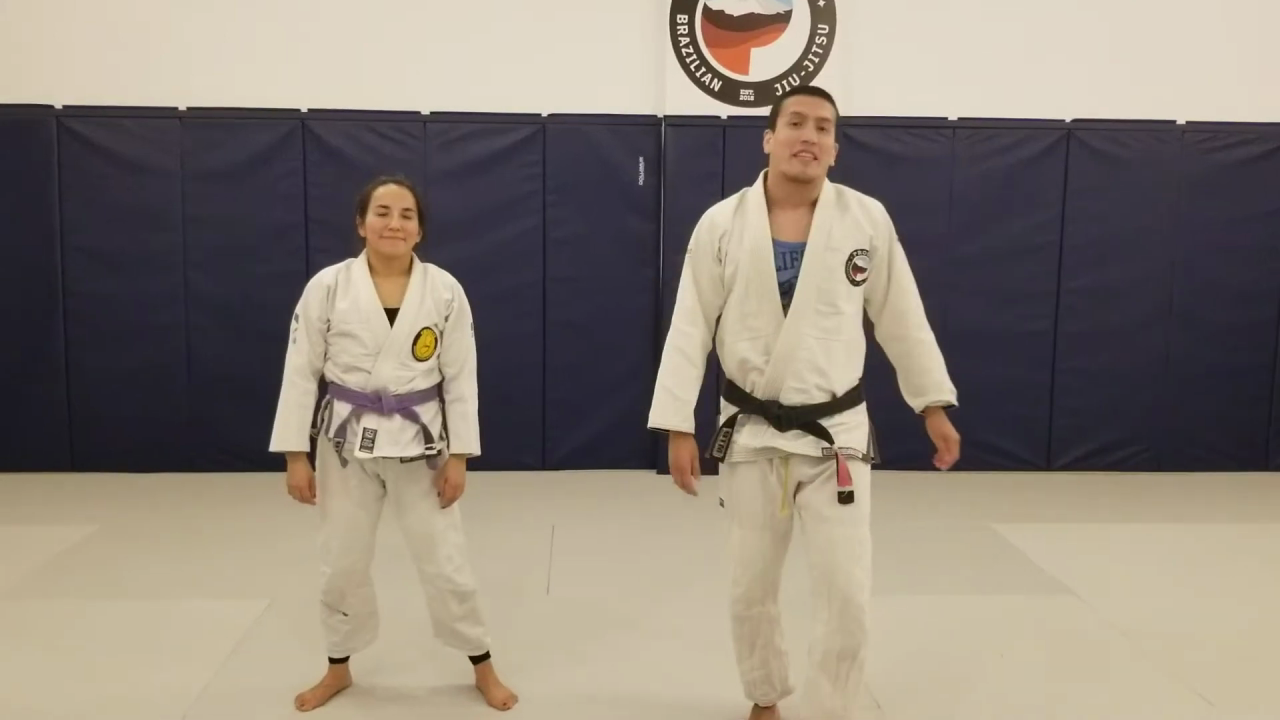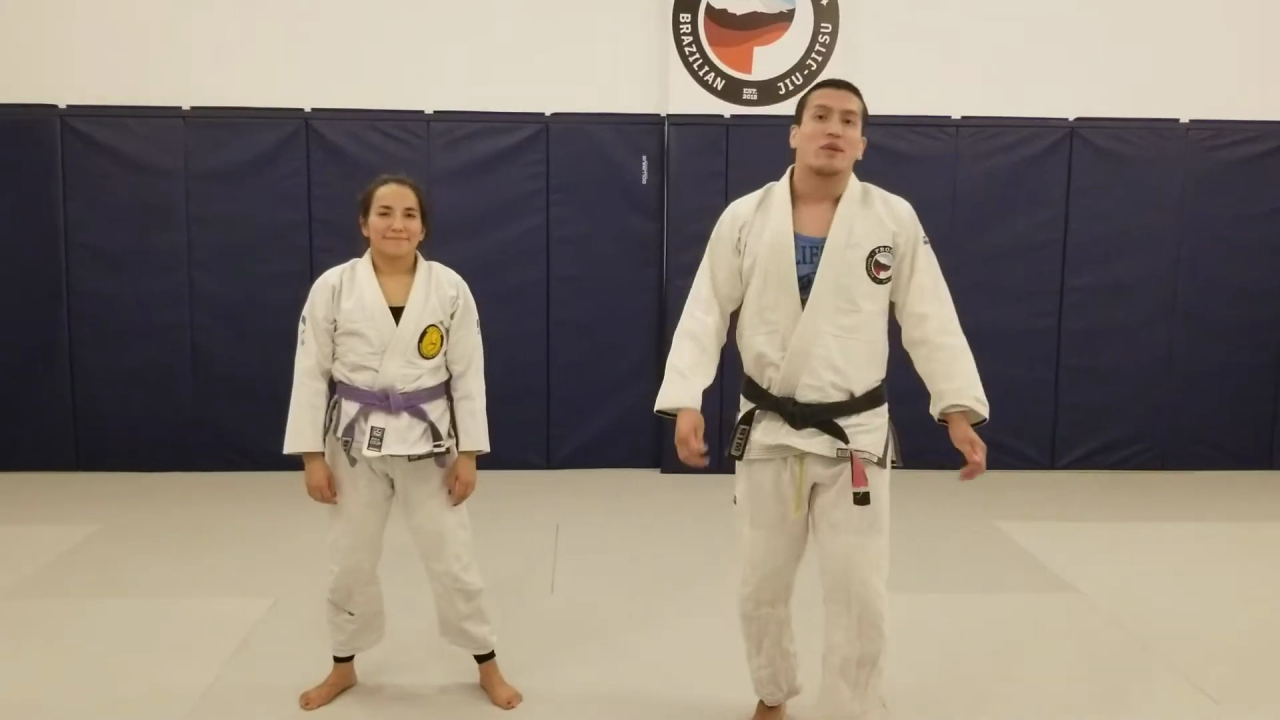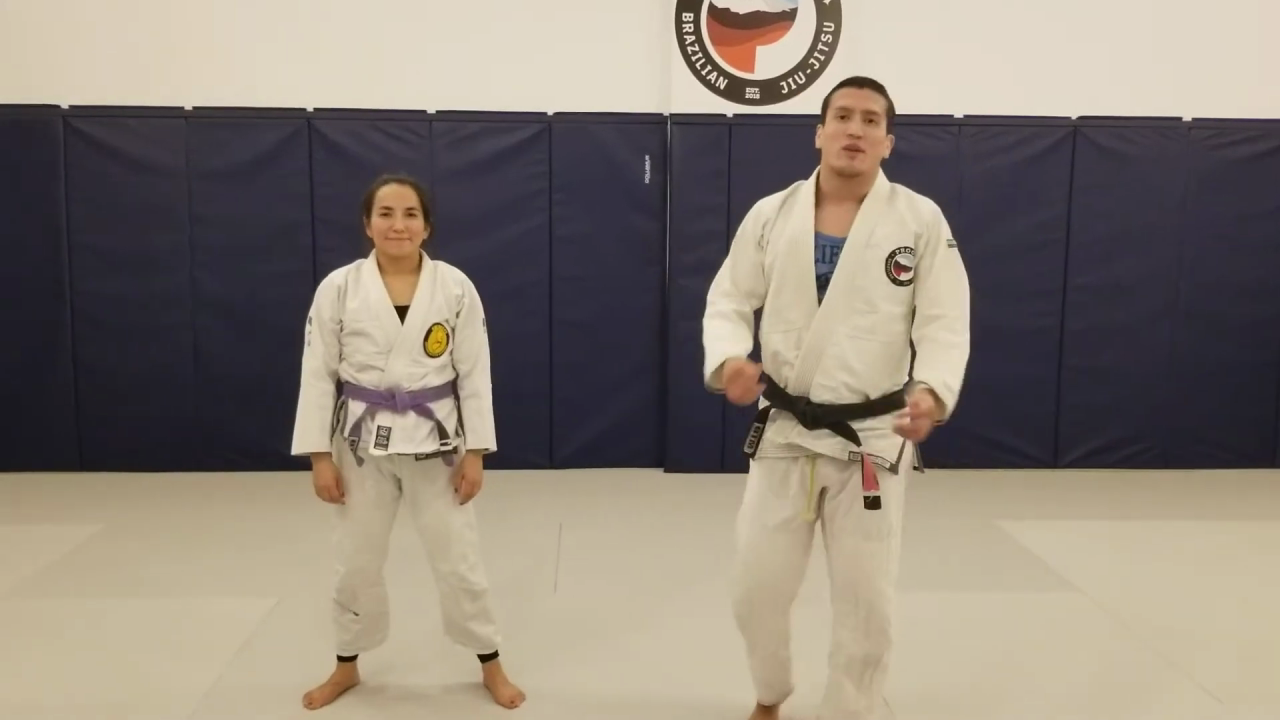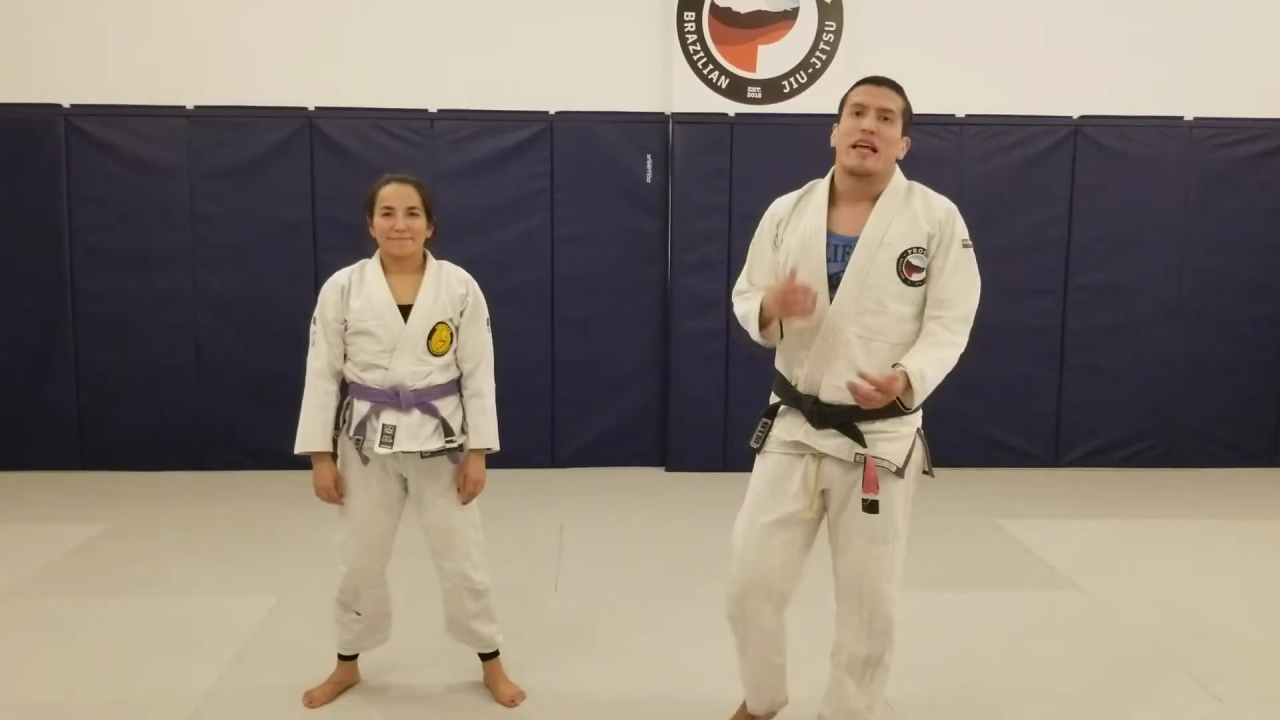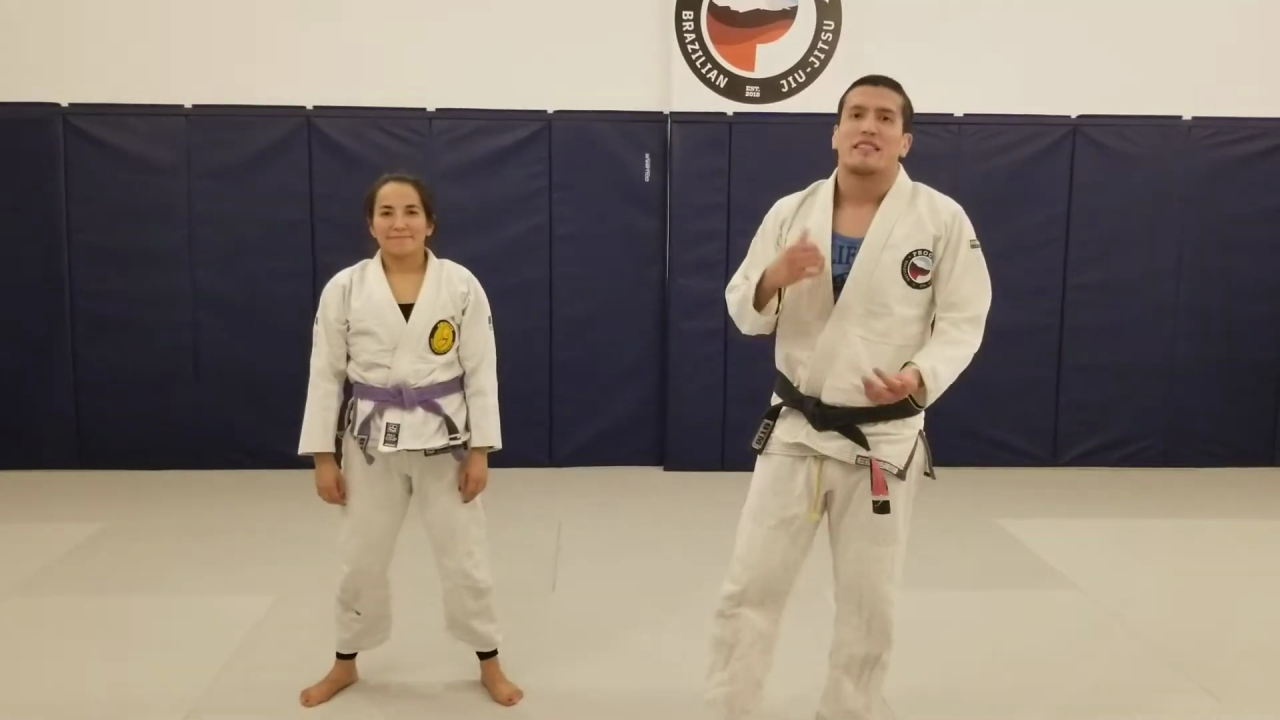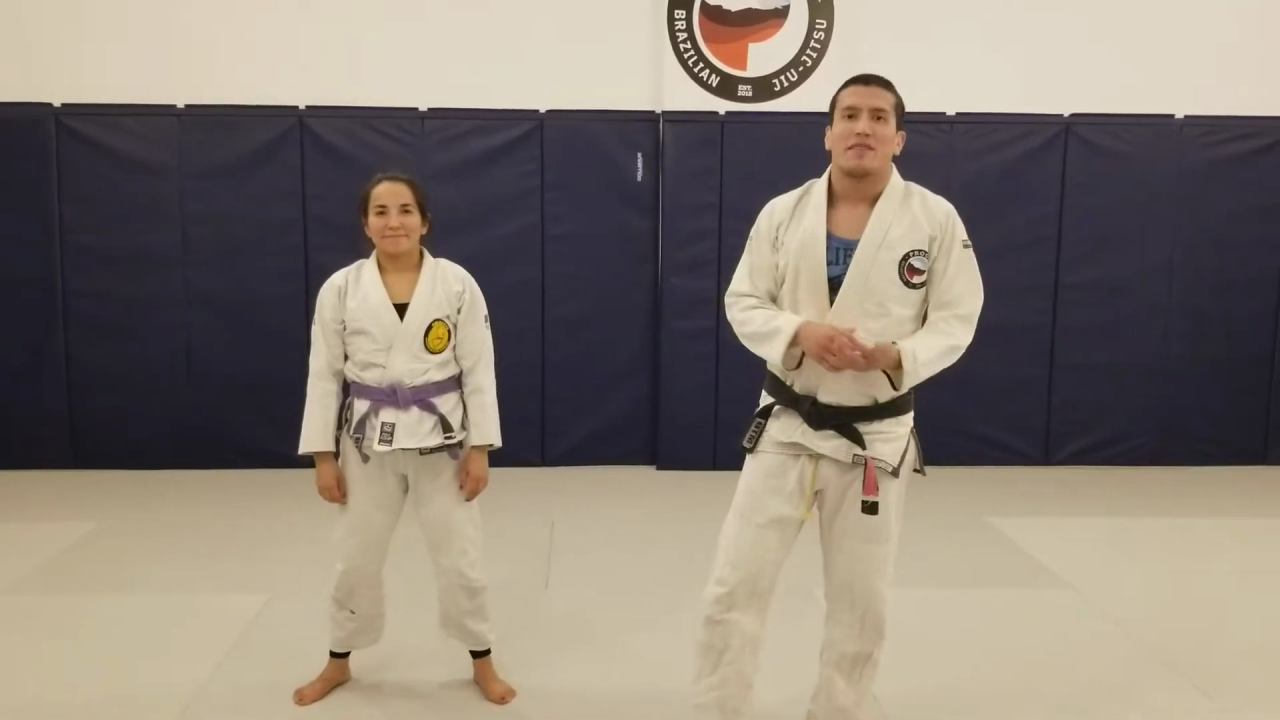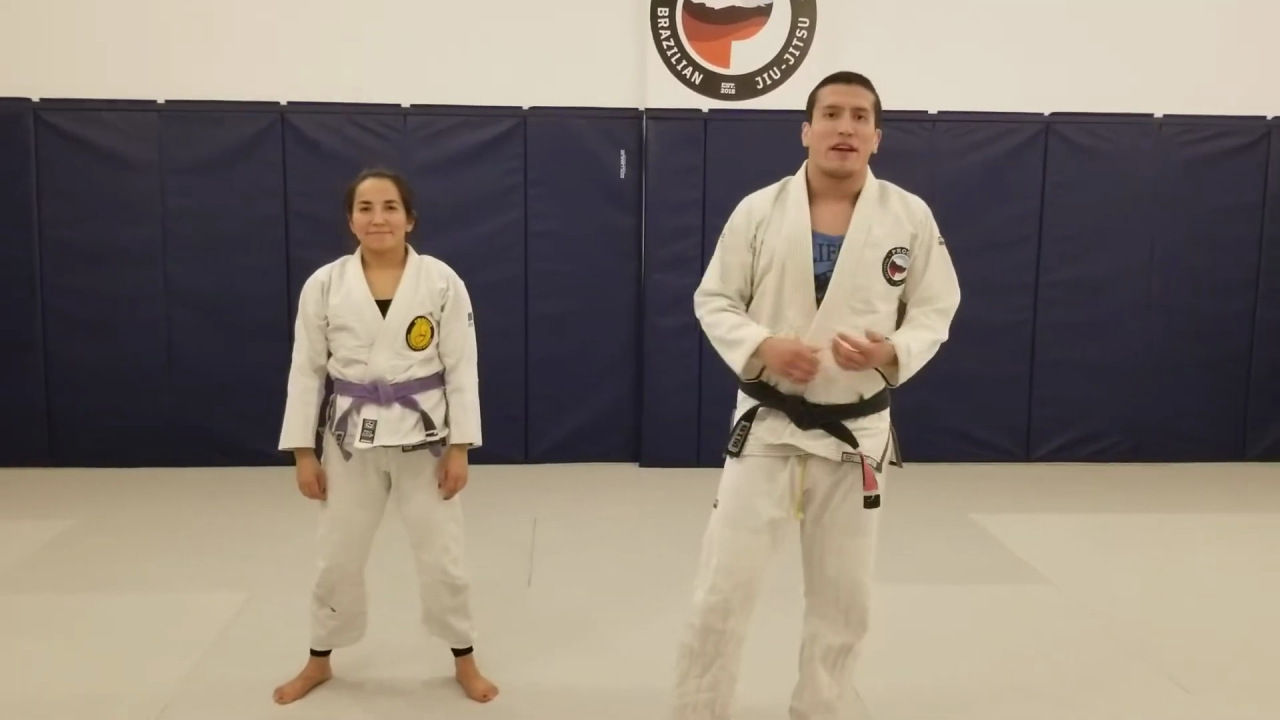
dt=0.2s
person 1, frame 1
left shoulder: (867, 219)
right shoulder: (721, 223)
left elbow: (900, 318)
right elbow: (690, 327)
left wrist: (933, 404)
right wrist: (676, 426)
left hip: (837, 433)
right hip: (751, 432)
left knee: (844, 595)
right knee: (751, 588)
person 1, frame 2
left shoulder: (893, 217)
right shoulder: (745, 216)
left elbow: (931, 321)
right elbow: (703, 313)
left wrist: (961, 411)
right wrist: (686, 402)
left hip: (855, 434)
right hip: (769, 431)
left knee: (859, 600)
right knee: (762, 588)
person 1, frame 3
left shoulder: (920, 219)
right shoulder: (770, 214)
left elbow: (945, 321)
right elbow: (725, 304)
left wrist: (930, 393)
right wrist: (725, 361)
left hip: (873, 436)
right hip: (784, 430)
left knee: (865, 603)
right knee: (756, 588)
person 1, frame 4
left shoulder: (936, 217)
right shoulder: (788, 211)
left elbow: (949, 323)
right elbow: (747, 305)
left wrist: (906, 380)
right wrist: (774, 305)
left hip: (881, 435)
right hip: (792, 429)
left knee: (868, 604)
right knee: (751, 587)
person 1, frame 5
left shoulder: (942, 218)
right shoulder: (790, 212)
left elbow: (963, 321)
right elbow: (738, 302)
left wrist: (920, 377)
right wrist: (773, 280)
left hip: (884, 438)
right hip: (794, 429)
left knee: (867, 606)
right knee: (749, 589)
person 1, frame 6
left shoulder: (935, 218)
right shoulder: (783, 213)
left elbow: (956, 318)
right elbow: (743, 303)
left wrist: (895, 357)
right wrist: (800, 335)
left hip: (876, 438)
right hip: (785, 427)
left knee: (859, 605)
right knee: (734, 589)
person 1, frame 7
left shoulder: (910, 216)
right shoulder: (759, 210)
left elbow: (934, 310)
right elbow: (715, 300)
left wrist: (895, 352)
right wrist: (761, 347)
left hip: (857, 434)
right hip: (768, 427)
left knee: (842, 599)
right knee: (723, 592)
person 2, frame 1
left shoulder: (444, 290)
right shoulder: (327, 286)
left elbow: (460, 378)
right elbow: (300, 372)
left wrist: (459, 456)
right wrist: (295, 454)
left hip: (420, 443)
right hip: (347, 444)
left knee: (446, 562)
right knee: (342, 562)
left ankle: (482, 665)
right ankle: (339, 668)
person 2, frame 2
left shoulder: (449, 288)
right shoulder: (332, 287)
left elbow: (468, 375)
right elbow: (310, 374)
left wrist: (468, 453)
right wrist: (311, 455)
left hip: (428, 441)
right hip: (355, 442)
left knee: (452, 559)
right knee: (350, 561)
left ankle: (487, 665)
right ankle: (343, 666)
person 2, frame 3
left shoulder: (454, 286)
right shoulder: (338, 288)
left elbow: (474, 373)
right elbow: (318, 374)
left wrist: (474, 452)
right wrist: (319, 456)
left hip: (435, 441)
right hip: (363, 442)
left knee: (458, 558)
right knee: (356, 561)
left ankle: (490, 664)
right ankle: (346, 666)
person 2, frame 4
left shoulder: (459, 286)
right shoulder: (342, 288)
left elbow: (478, 373)
right elbow: (322, 374)
left wrist: (477, 452)
right wrist: (321, 456)
left hip: (440, 441)
right hip: (369, 441)
left knee: (462, 558)
right knee: (358, 560)
left ankle: (491, 663)
right ankle: (347, 665)
person 2, frame 5
left shoulder: (461, 285)
right shoulder: (344, 288)
left elbow: (481, 372)
right elbow: (325, 374)
left wrist: (480, 451)
right wrist: (323, 456)
left hip: (445, 439)
right hip: (372, 442)
left knee: (464, 557)
right knee: (360, 559)
left ankle: (489, 662)
right ankle: (345, 663)
person 2, frame 6
left shoulder: (457, 284)
right shoulder: (340, 289)
left elbow: (479, 370)
right elbow: (323, 375)
left wrist: (479, 449)
right wrist: (323, 456)
left hip: (441, 438)
right hip: (368, 440)
left knee: (459, 557)
right knee: (355, 558)
left ankle: (482, 661)
right ankle: (338, 661)
person 2, frame 7
left shoulder: (441, 281)
right shoulder: (324, 285)
left elbow: (462, 368)
right elbow: (307, 370)
left wrist: (460, 448)
right wrist: (303, 452)
left hip: (423, 435)
right hip: (352, 437)
left knee: (442, 553)
right knee: (338, 555)
left ankle: (464, 660)
right ankle: (319, 660)
